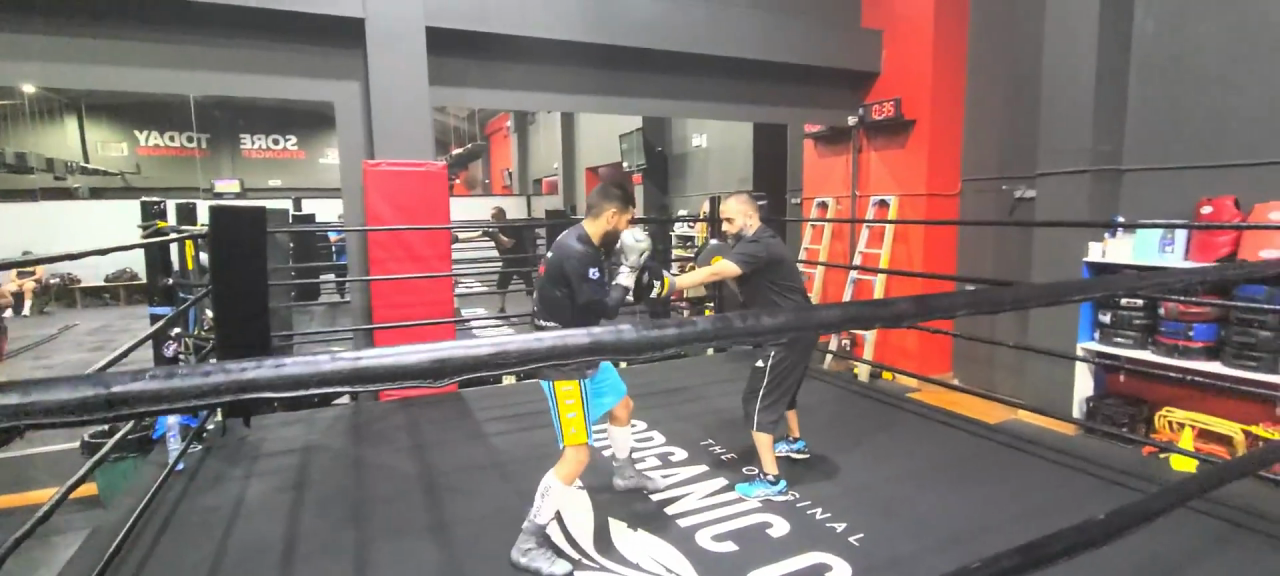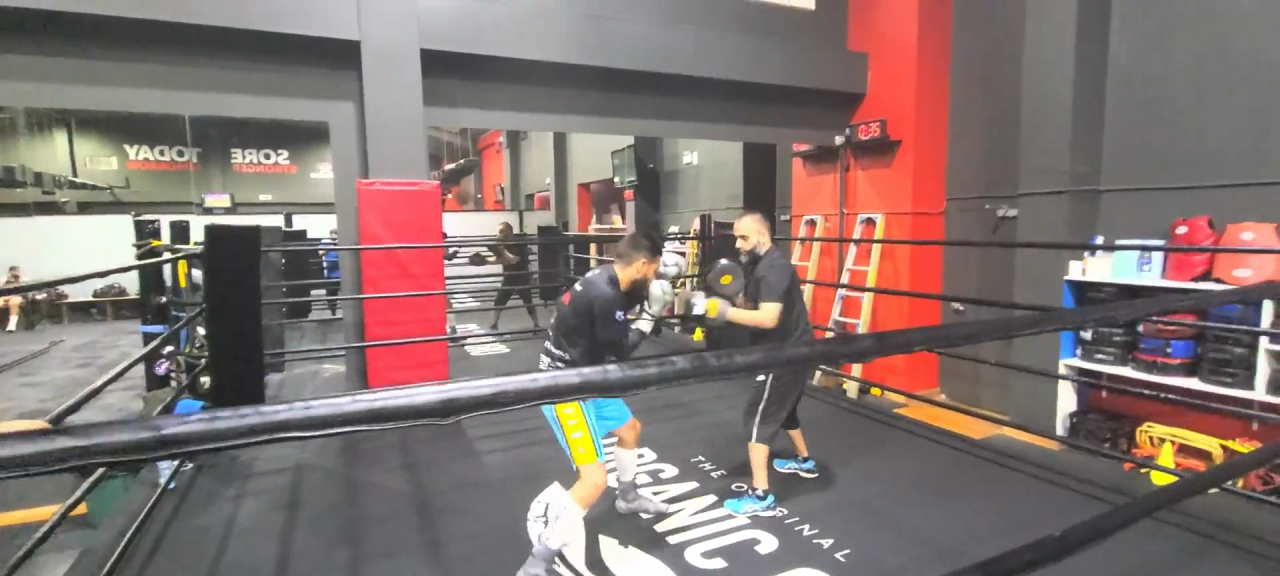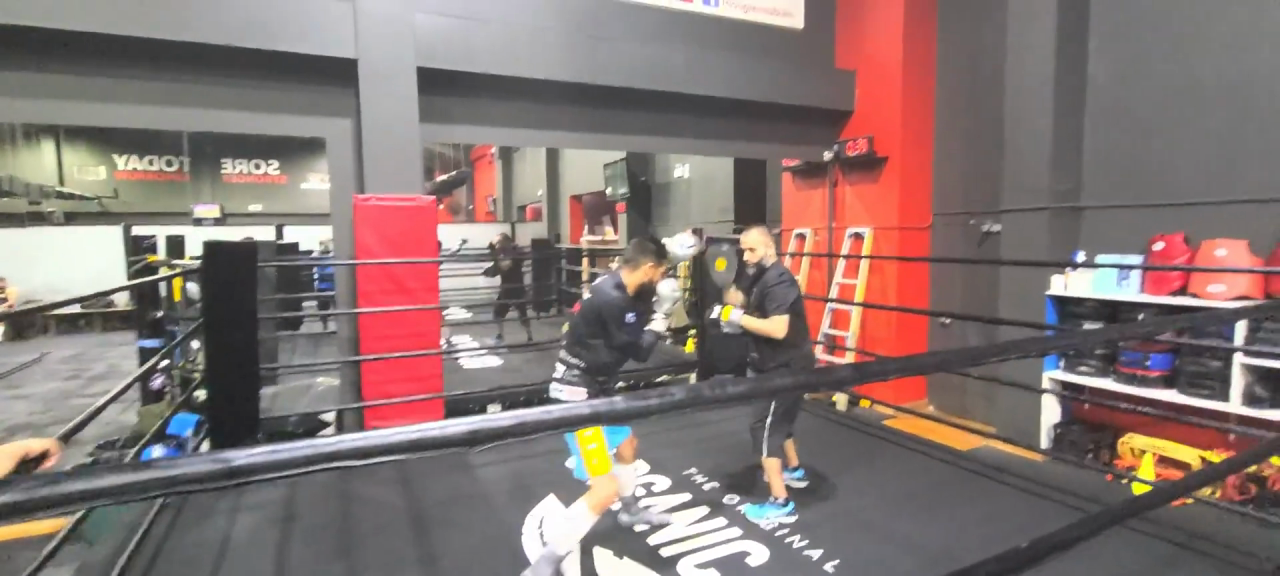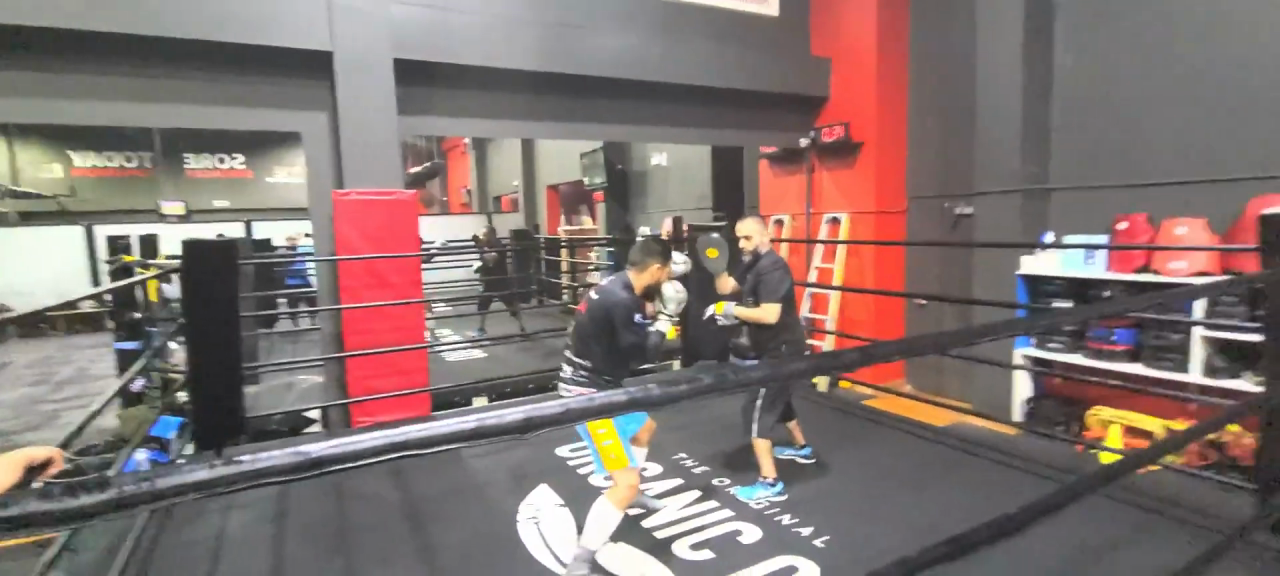
dt=0.4s
person 1, frame 1
left shoulder: (581, 241)
right shoulder: (575, 253)
left elbow: (598, 294)
right elbow: (608, 308)
left wrist: (624, 253)
right wrist: (630, 265)
right hip: (563, 361)
left knee: (622, 408)
right knee: (576, 457)
left ankle: (625, 473)
right ankle: (527, 543)
person 1, frame 2
left shoulder: (608, 277)
right shoulder: (604, 295)
left elbow: (628, 295)
right elbow: (622, 348)
left wrist: (658, 280)
right wrist: (651, 312)
left knee: (630, 430)
right knee: (594, 479)
left ankle: (628, 497)
person 1, frame 3
left shoulder: (614, 285)
right shoulder: (613, 299)
left elbow: (636, 303)
right elbow: (639, 351)
right wrist: (662, 314)
left hip: (594, 389)
right hip: (578, 395)
left knee: (627, 448)
right knee: (605, 491)
left ankle: (631, 511)
person 1, frame 4
left shoulder: (618, 284)
right shoulder: (620, 300)
left elbow: (644, 294)
right elbow: (645, 353)
left wrist: (661, 294)
right wrist: (667, 315)
left hip: (603, 385)
right hip: (588, 393)
left knee: (645, 429)
right knee: (624, 483)
left ankle: (635, 494)
person 2, frame 1
left shoulder: (758, 247)
right shoulder: (759, 242)
left elbow: (715, 273)
left wrist: (669, 283)
left hip: (789, 335)
right hip: (797, 330)
left knee: (759, 401)
right knee: (780, 387)
left ankle: (771, 481)
right ankle: (795, 442)
person 2, frame 2
left shoulder: (772, 268)
right shoulder: (761, 264)
left elbow: (768, 319)
right elbow: (754, 307)
left wrist: (721, 311)
left knee: (758, 417)
right knee: (781, 408)
left ankle: (760, 495)
right ankle: (804, 461)
person 2, frame 3
left shoulder: (778, 281)
right shoulder: (762, 277)
left elbow: (777, 329)
right elbow: (735, 301)
left wrist: (737, 318)
left hip: (789, 366)
right hip: (782, 364)
left knee: (764, 428)
right knee: (778, 420)
left ankle: (780, 503)
right ankle: (794, 471)
person 2, frame 4
left shoulder: (772, 269)
right shoulder: (753, 266)
left elbow: (769, 316)
right elbow: (726, 288)
left wrist: (730, 310)
right wrist: (716, 265)
left hip: (782, 351)
right hip: (777, 349)
left knee: (758, 410)
right knee: (776, 399)
left ankle: (769, 483)
right ankle: (801, 448)
